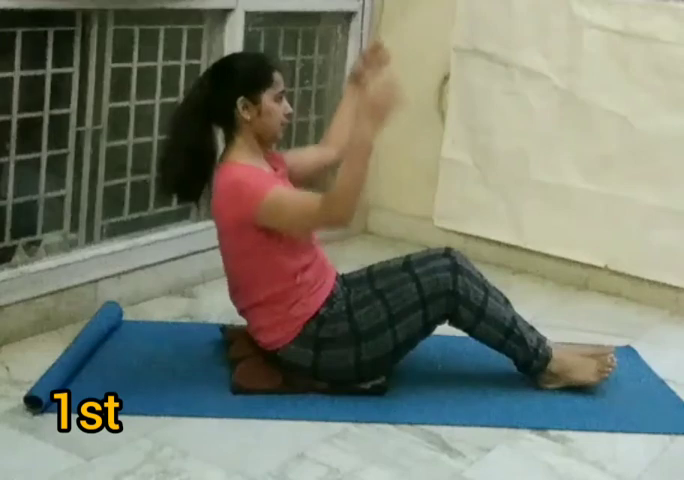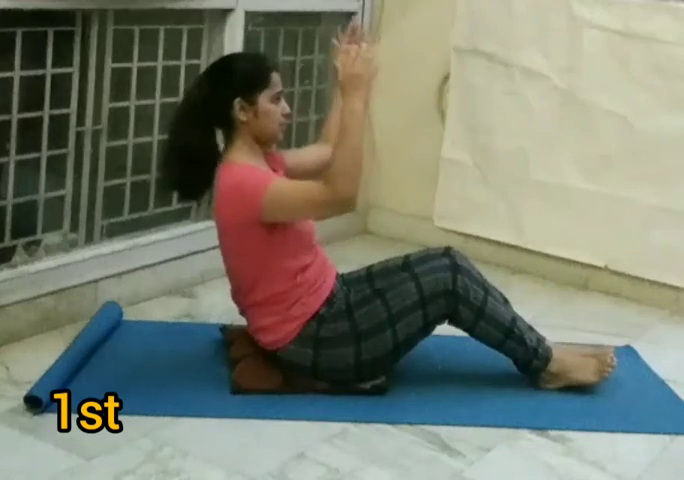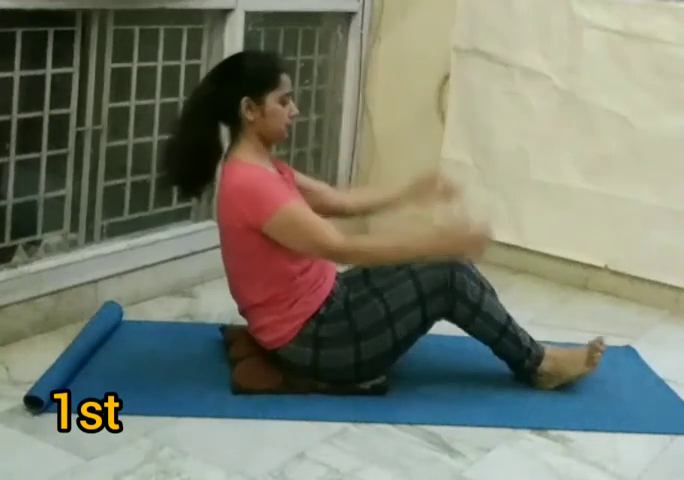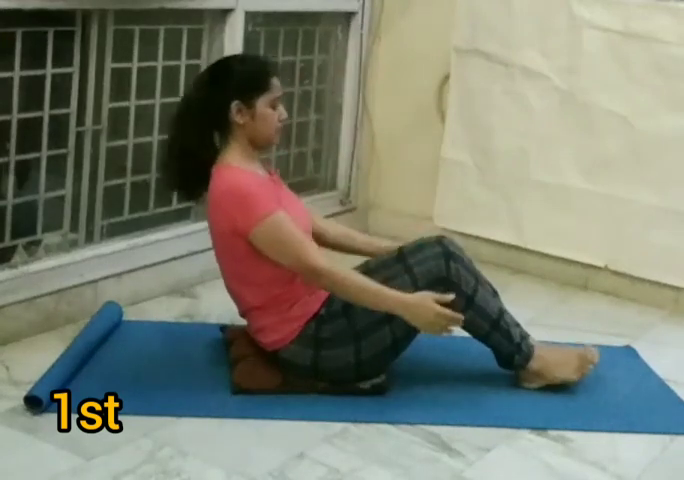
dt=0.5s
person 1, frame 1
left shoulder: (259, 163)
right shoulder: (241, 184)
left elbow: (330, 152)
right elbow: (334, 213)
left wrist: (356, 86)
right wrist: (370, 125)
left hip: (324, 302)
right hip: (311, 339)
left knee: (446, 262)
right knee: (447, 278)
left ankle: (538, 351)
right ankle: (545, 363)
person 1, frame 2
left shoulder: (256, 162)
right shoulder: (242, 183)
left elbow: (327, 151)
right elbow: (339, 194)
left wrist: (346, 86)
right wrist: (355, 99)
left hip: (323, 303)
right hip: (311, 338)
left knee: (445, 260)
right knee: (447, 278)
left ankle: (537, 350)
right ankle: (545, 364)
person 1, frame 3
left shoulder: (261, 167)
right shoulder: (249, 184)
left elbow: (339, 201)
right elbow: (343, 249)
left wrist: (408, 192)
right wrist: (434, 243)
left hip: (323, 304)
right hip: (311, 339)
left knee: (442, 261)
right knee: (445, 275)
left ankle: (525, 349)
right ankle: (537, 364)
person 1, frame 4
left shoulder: (248, 173)
right shoulder: (240, 188)
left elbow: (318, 230)
right elbow: (317, 268)
left wrist: (394, 251)
right wrist: (406, 306)
left hip: (320, 314)
right hip: (312, 341)
left knee: (437, 249)
right knee: (440, 263)
left ankle: (521, 351)
right ankle: (528, 360)
